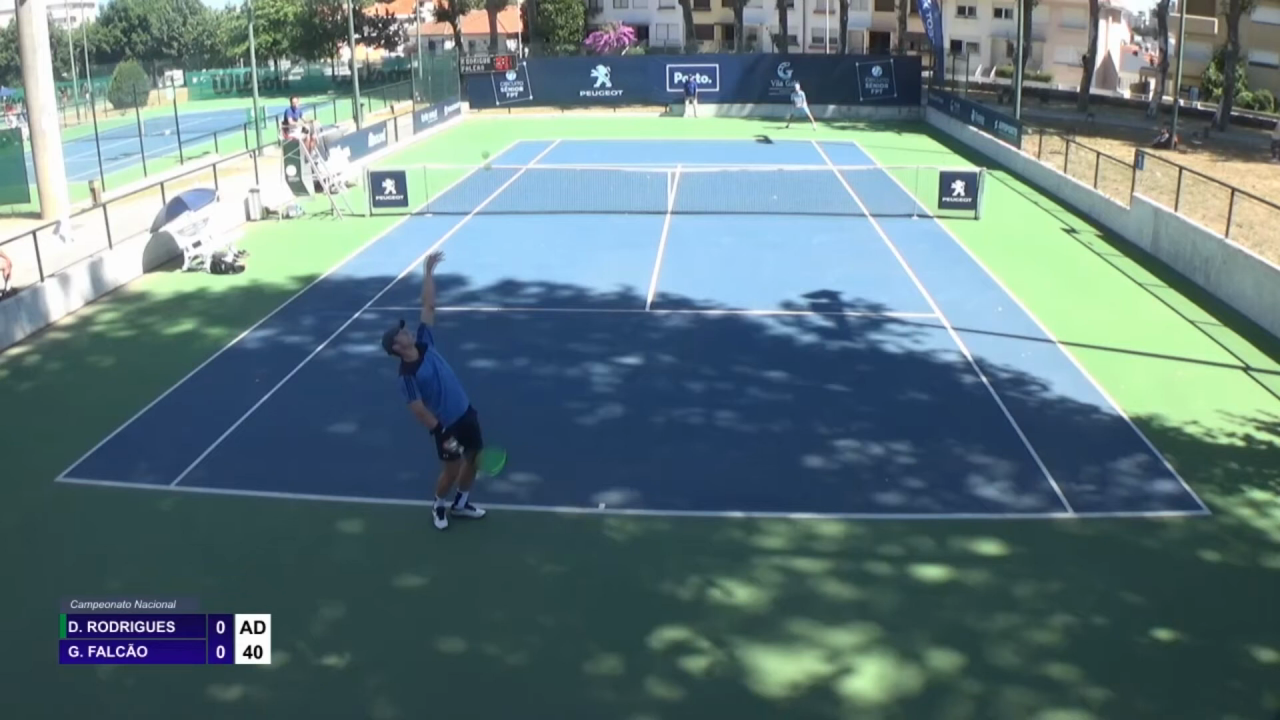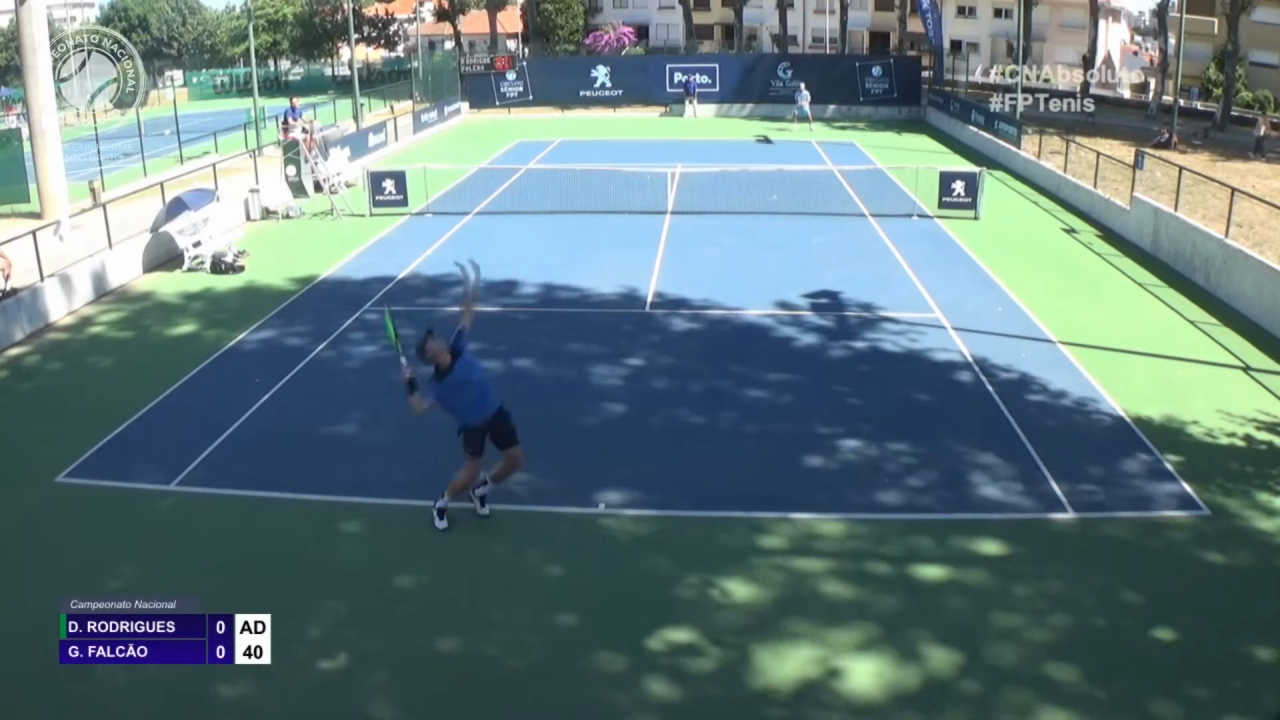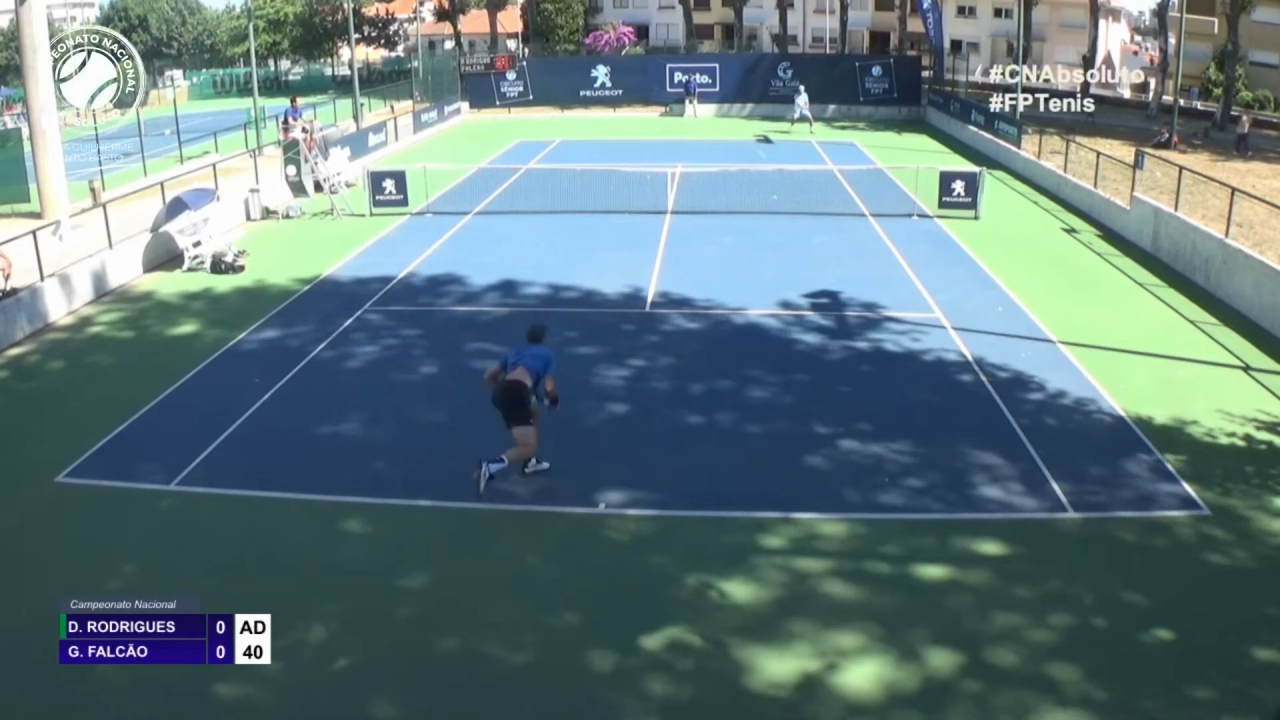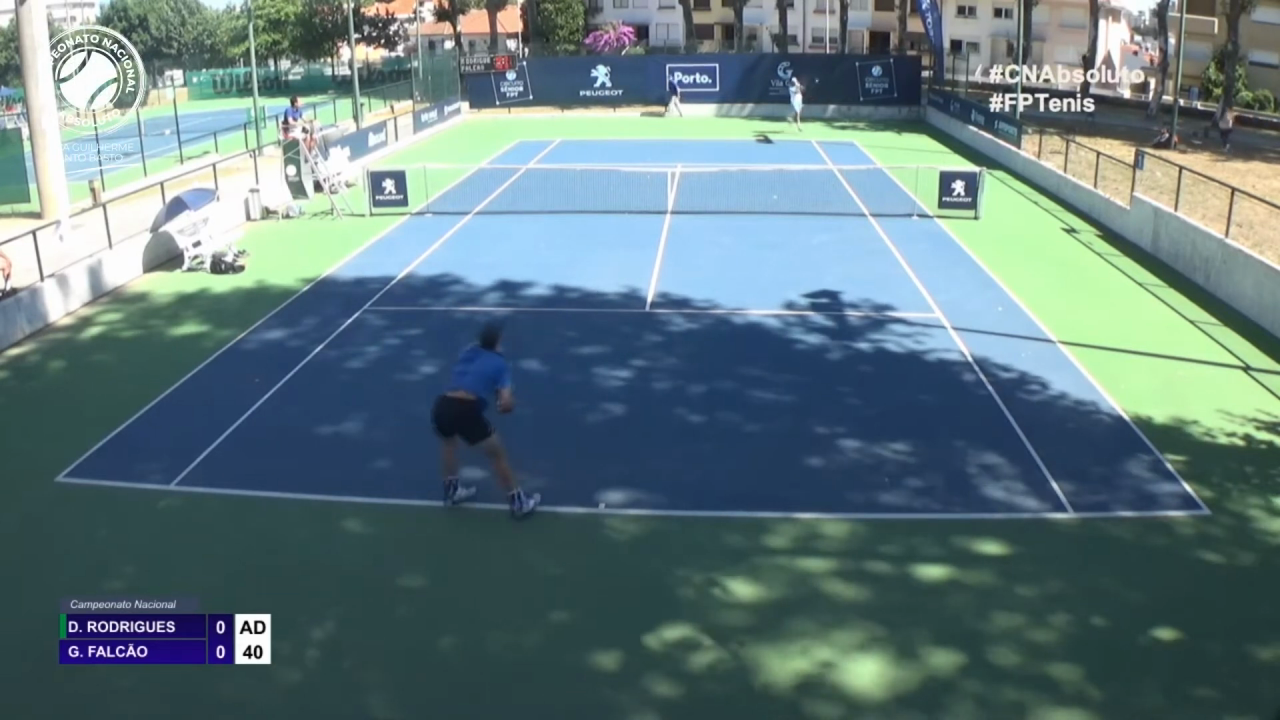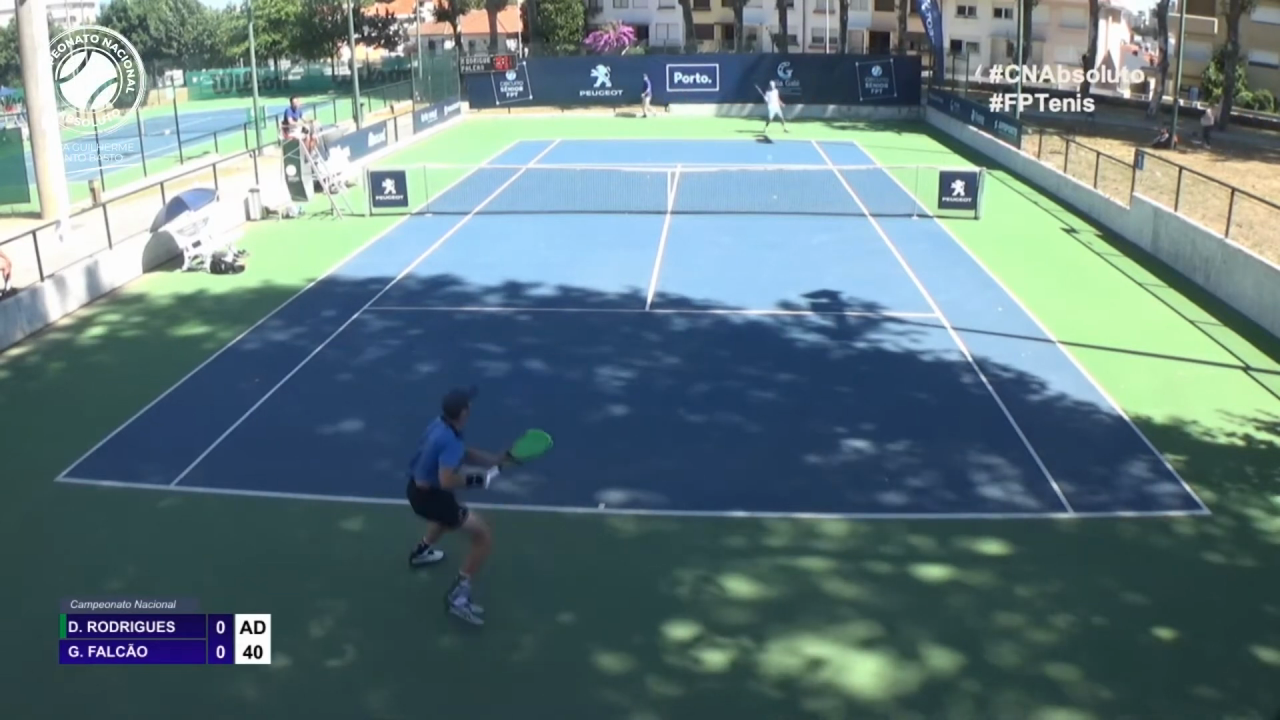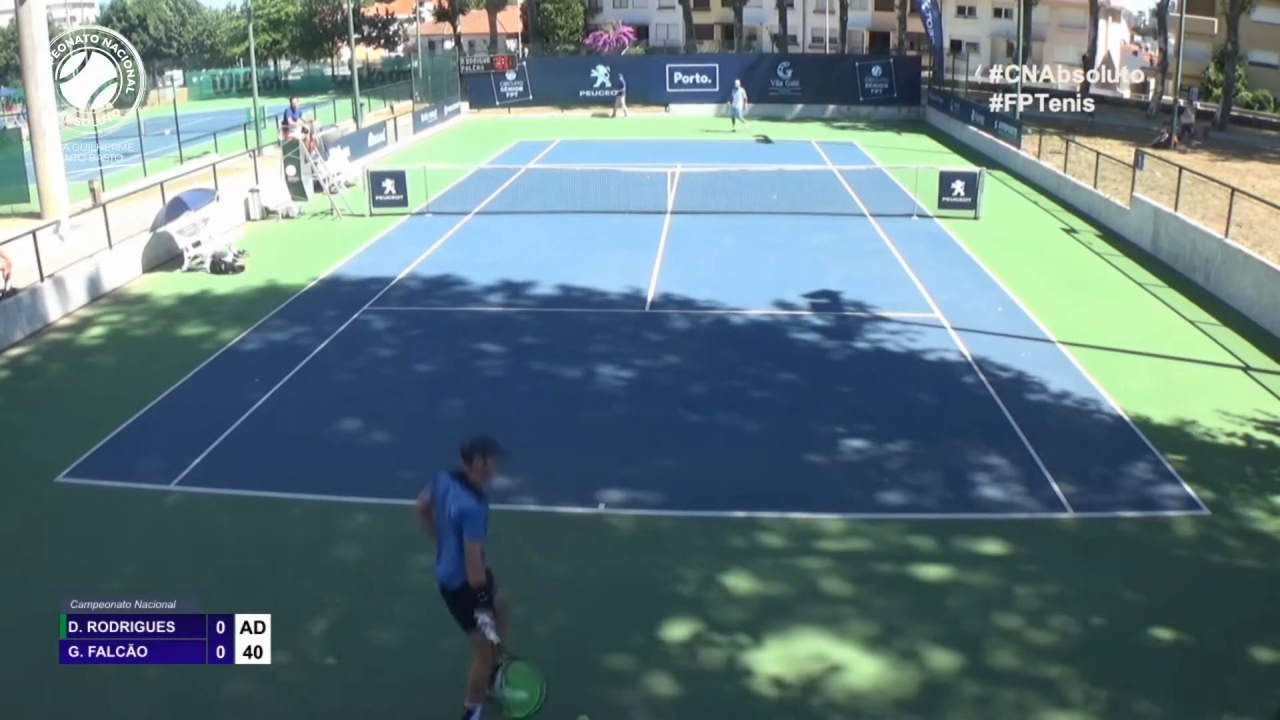
dt=0.7s
person 1, frame 1
left shoulder: (424, 343)
right shoulder: (407, 376)
left elbow: (428, 305)
right elbow: (420, 411)
left wrist: (429, 271)
right wrist: (443, 435)
left hip: (465, 412)
right hip: (445, 425)
left knee: (474, 460)
right knee: (452, 470)
left ankle: (460, 503)
right ankle: (439, 505)
person 1, frame 2
left shoulder: (458, 349)
right shoulder: (435, 383)
left elbow: (467, 316)
right elbow: (418, 408)
left wrist: (468, 288)
right wrist: (410, 382)
left hip: (496, 412)
right hip: (472, 424)
left knee: (515, 460)
right knee: (469, 475)
left ankle: (481, 490)
right ankle: (442, 504)
person 1, frame 3
left shoulder: (516, 353)
right shoulder: (547, 354)
left elbow: (489, 376)
right elbow: (549, 388)
right wrist: (555, 400)
left hip: (501, 391)
right hip: (515, 392)
left knee: (532, 414)
right knee: (527, 447)
left ankle: (530, 462)
right ankle: (489, 467)
person 1, frame 4
left shoulder: (468, 352)
right shoulder: (500, 363)
right elbow: (507, 403)
right wrist: (507, 404)
left hip: (442, 407)
right hip: (466, 410)
left knee: (449, 442)
right knee: (498, 454)
left ankle: (452, 490)
right ankle: (518, 502)
person 1, frame 5
left shoulder: (440, 425)
right shoulder: (450, 439)
left elbow: (464, 453)
right elbow: (448, 481)
left wrist: (495, 460)
right wrist: (478, 479)
left hip: (419, 489)
right hip: (430, 496)
left knee: (451, 514)
right knee: (484, 536)
left ankle: (422, 551)
right ankle: (458, 596)
person 1, frame 6
left shoulder: (446, 479)
right shoulder: (472, 505)
left elbow: (421, 508)
right elbow: (472, 559)
right wrist: (482, 604)
left hip: (452, 572)
right hip: (462, 583)
left knee: (499, 613)
right knee: (486, 650)
left ankle: (492, 675)
